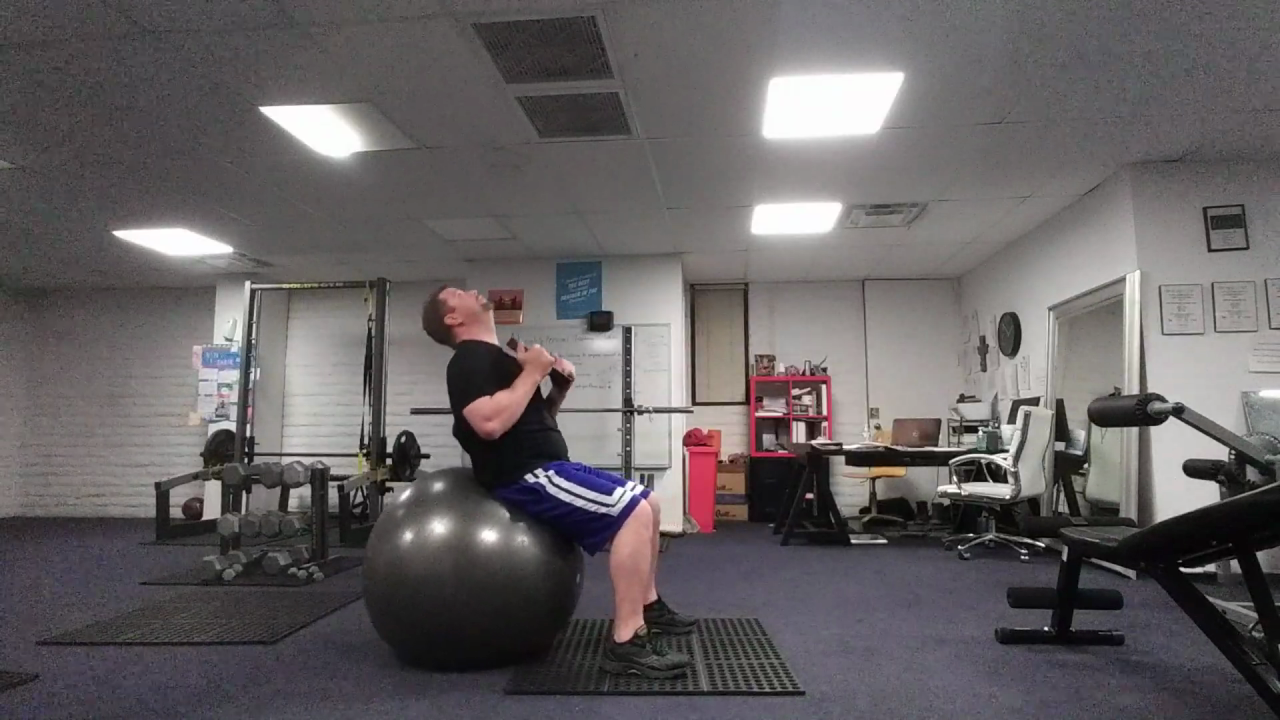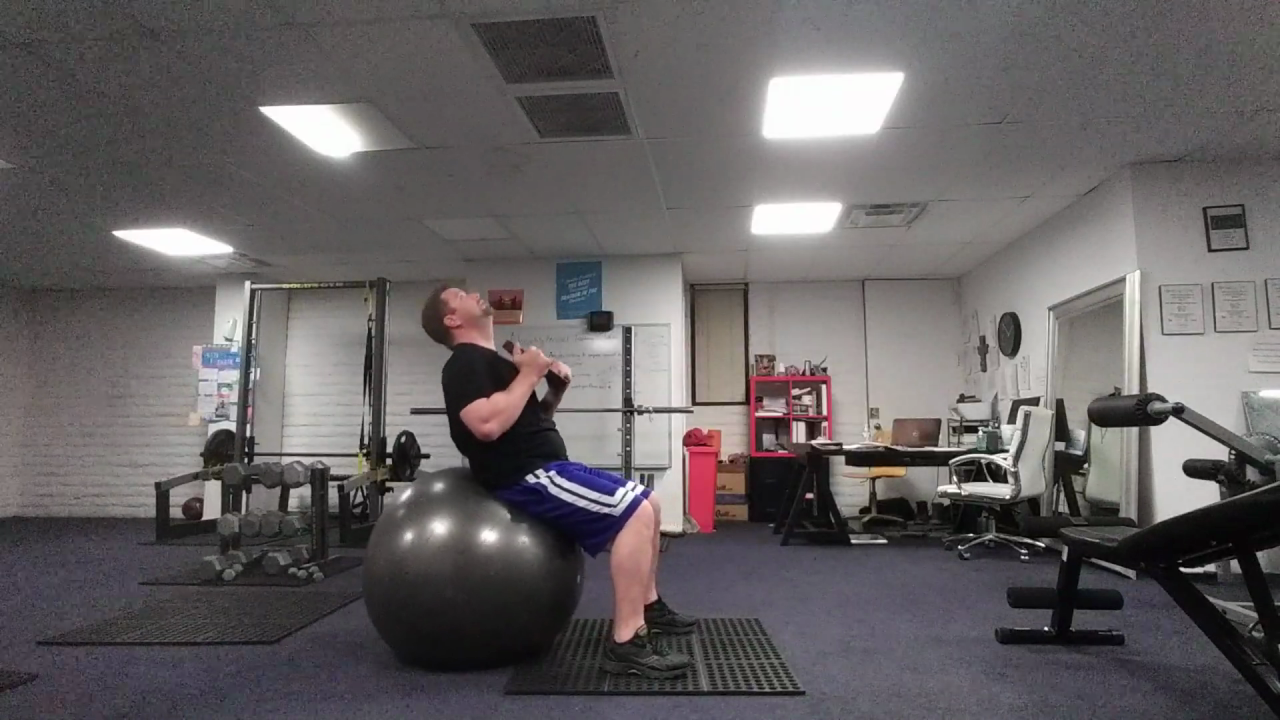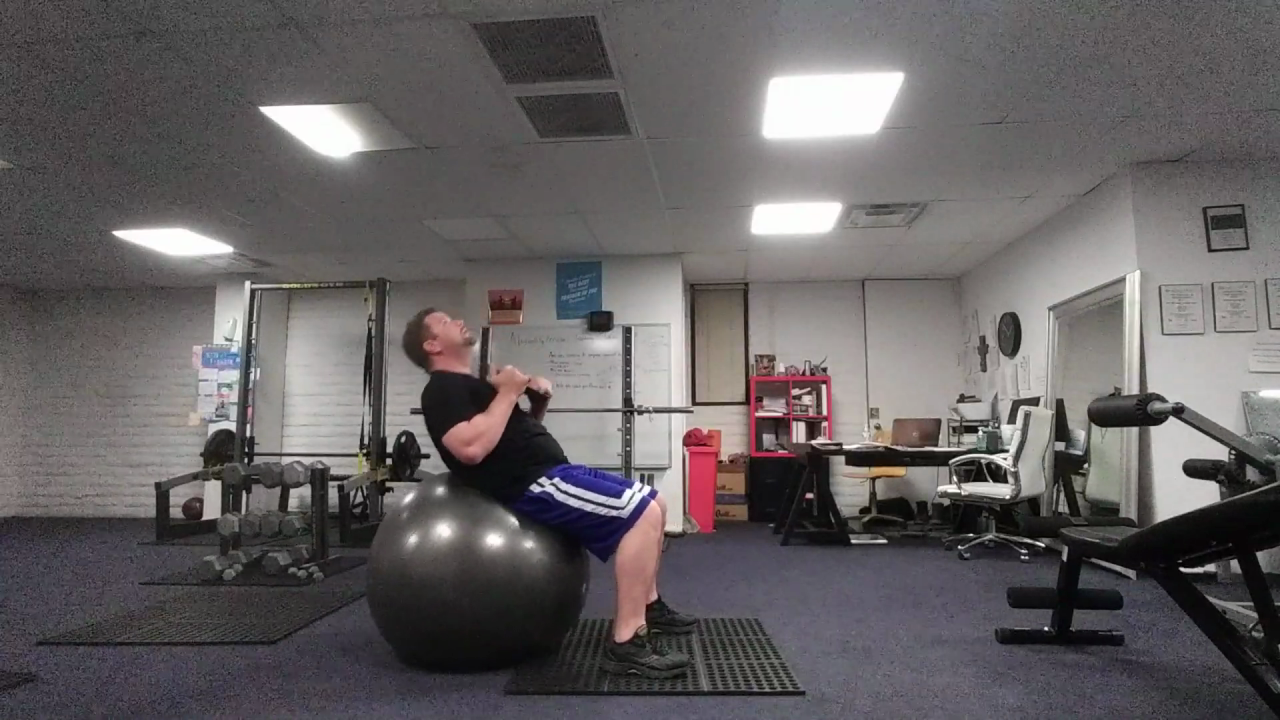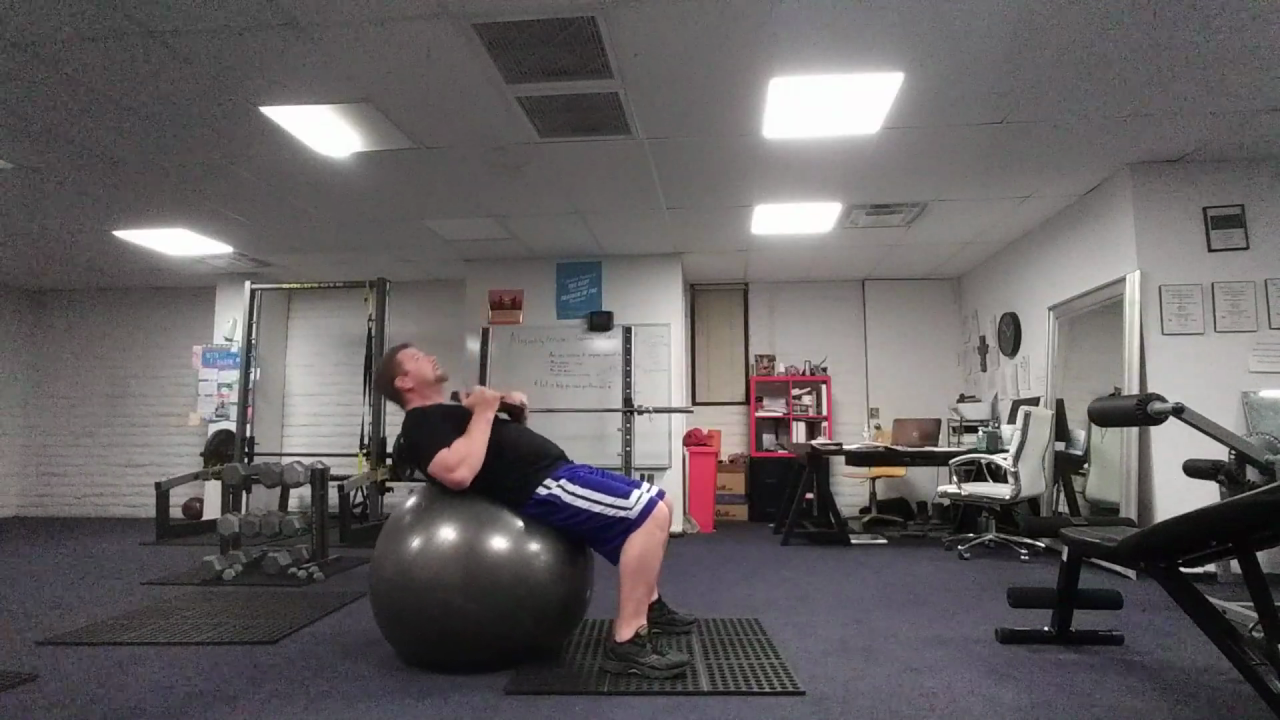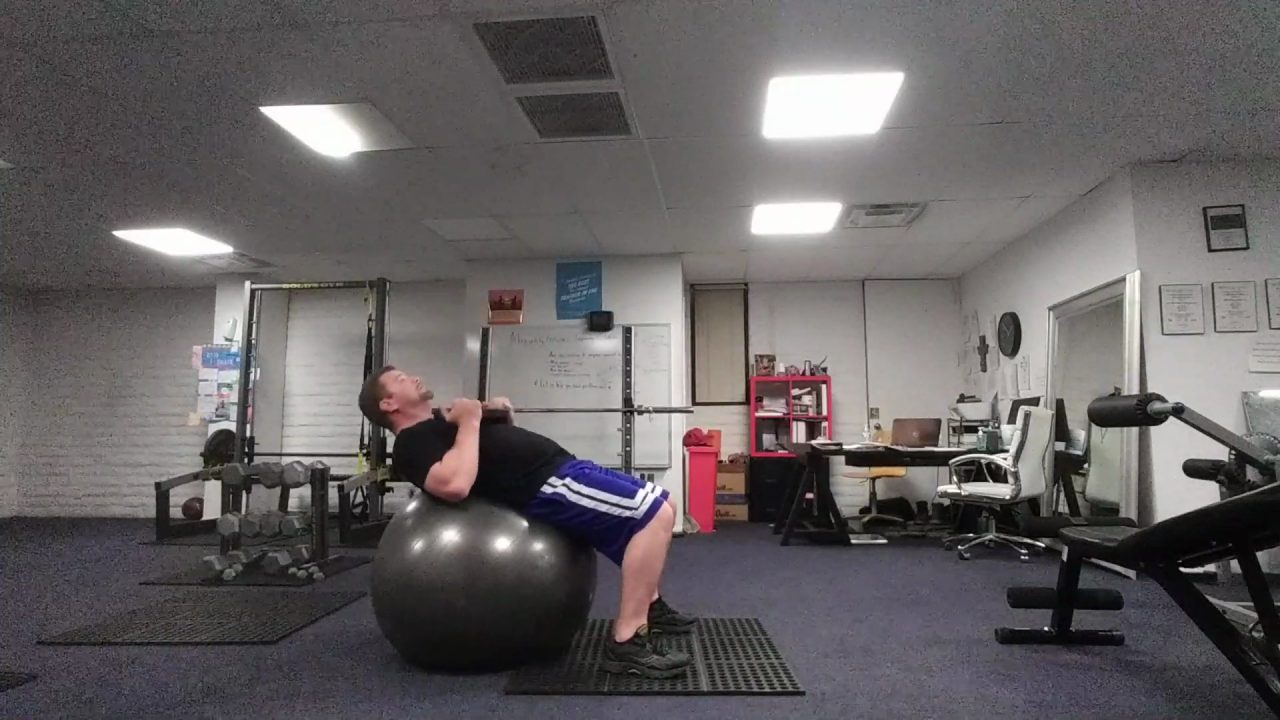
dt=0.3s
person 1, frame 1
left shoulder: (493, 357)
right shoulder: (472, 359)
right elbow: (490, 423)
left wrist: (560, 386)
right wrist: (533, 372)
left hip: (546, 468)
right hip: (527, 478)
left knee: (647, 505)
right knee: (635, 513)
left ankle: (649, 606)
right ankle: (628, 644)
person 1, frame 2
left shoulder: (486, 360)
right shoulder: (465, 363)
right elbow: (487, 424)
left wrist: (556, 390)
right wrist: (528, 374)
left hip: (546, 468)
right hip: (528, 479)
left knee: (647, 505)
right knee: (637, 512)
left ankle: (649, 606)
right ankle: (628, 644)
person 1, frame 3
left shoulder: (464, 385)
right shoulder: (444, 390)
right elbow: (471, 447)
left wrist: (537, 404)
right wrist: (508, 393)
left hip: (548, 473)
right hip: (533, 486)
left knee: (651, 506)
right knee: (644, 515)
left ankle: (650, 607)
right ankle: (627, 644)
person 1, frame 4
left shoulder: (443, 414)
right shoulder: (421, 425)
right elbow: (459, 472)
right wrist: (483, 411)
left hip: (554, 473)
right hip: (543, 487)
left knee: (653, 507)
right knee: (654, 513)
left ankle: (649, 607)
right ankle: (627, 644)
person 1, frame 5
left shoulder: (433, 429)
right shoulder: (413, 443)
right elbow: (455, 484)
left wrist: (502, 418)
right wrist: (468, 422)
left hip: (558, 471)
right hip: (547, 484)
left knee: (654, 509)
right knee: (657, 515)
left ankle: (650, 607)
right ankle: (627, 642)
